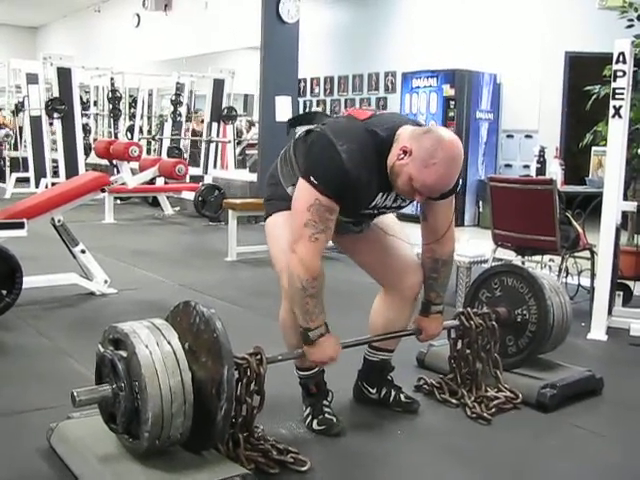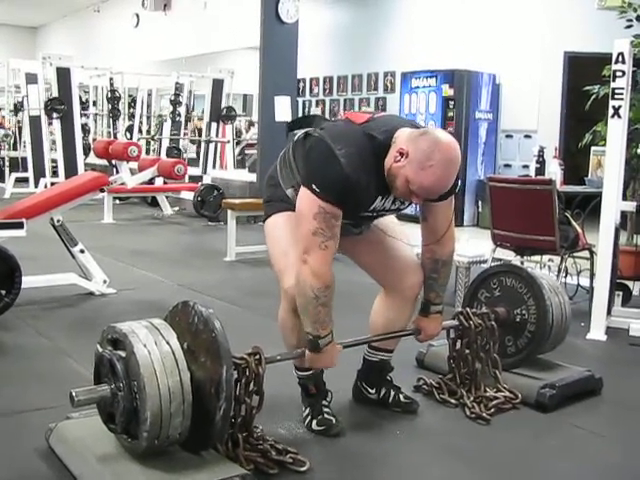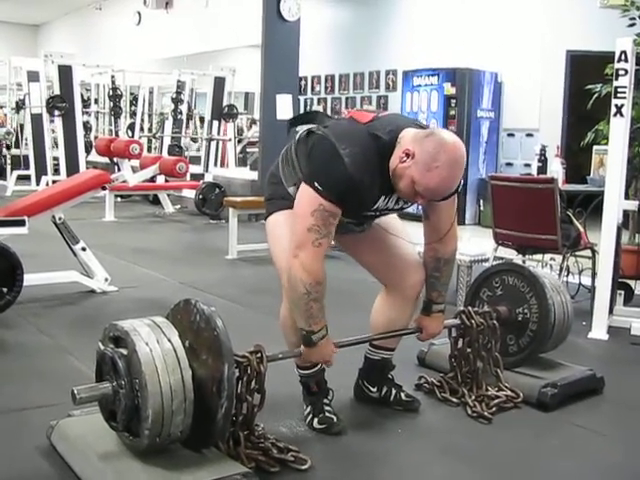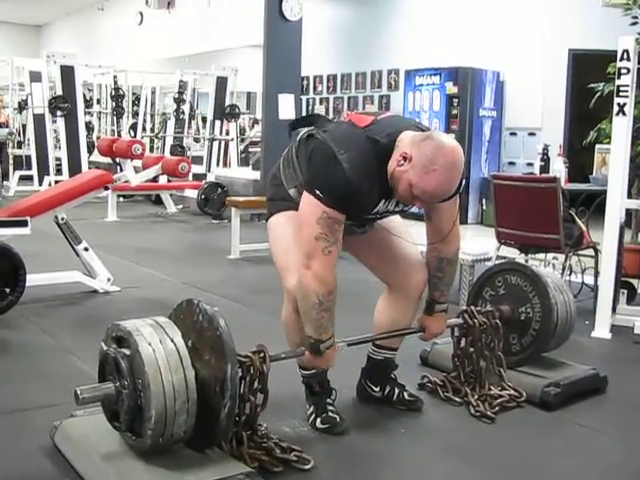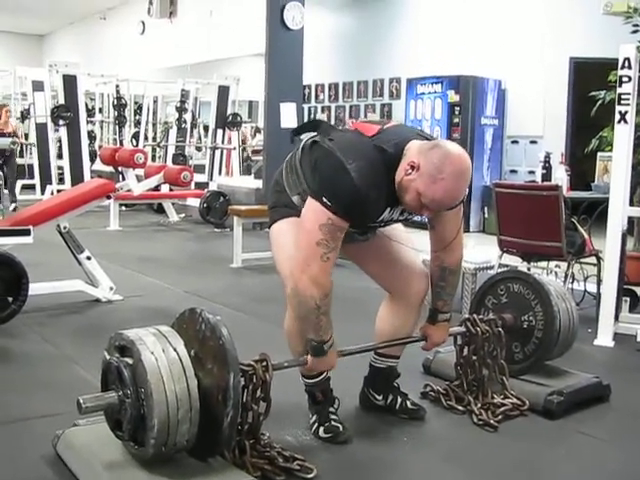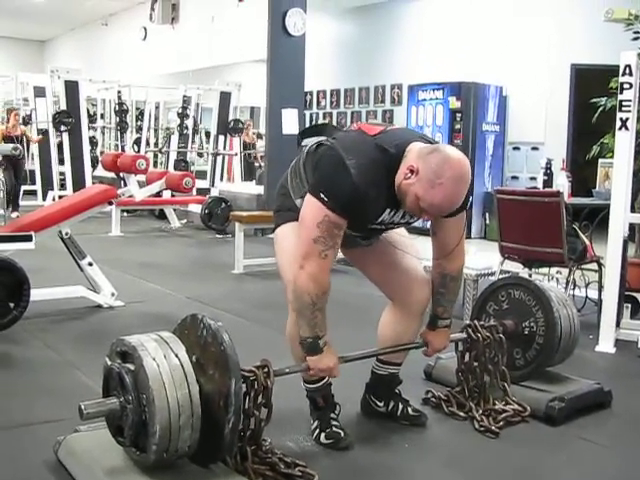
dt=0.3s
person 1, frame 1
left shoulder: (436, 165)
right shoulder: (341, 157)
left elbow: (439, 239)
right elbow: (304, 253)
left wrist: (433, 309)
right wrist: (316, 334)
left hip: (359, 205)
right hip: (293, 193)
left knee: (409, 278)
right knee: (297, 286)
left ankle: (373, 379)
right ankle: (313, 392)
person 1, frame 2
left shoulder: (434, 166)
right shoulder: (339, 162)
left elbow: (439, 240)
right elbow: (314, 263)
left wrist: (433, 309)
right wrist: (320, 343)
left hip: (359, 205)
right hip: (293, 194)
left knee: (409, 278)
right knee: (298, 288)
left ankle: (372, 380)
right ankle: (313, 393)
person 1, frame 3
left shoulder: (438, 166)
right shoulder: (343, 161)
left elbow: (441, 239)
right elbow: (305, 258)
left wrist: (434, 308)
right wrist: (316, 337)
left hip: (361, 203)
right hip: (294, 192)
left knee: (411, 276)
right knee: (298, 286)
left ankle: (373, 378)
right ankle: (314, 390)
person 1, frame 4
left shoulder: (437, 166)
right shoulder: (342, 168)
left elbow: (444, 239)
right elbow: (316, 269)
left wrist: (437, 307)
right wrist: (321, 345)
left hip: (363, 204)
right hip: (296, 193)
left knee: (413, 276)
right knee: (299, 287)
left ankle: (377, 378)
right ankle: (317, 391)
person 1, frame 5
left shoulder: (444, 176)
right shoulder: (351, 176)
left elbow: (447, 249)
right elbow: (311, 274)
left wrist: (440, 317)
right wrist: (322, 347)
left hip: (365, 209)
right hip: (299, 198)
left knee: (414, 283)
right knee: (302, 294)
left ankle: (379, 386)
right ankle: (320, 399)
person 1, frame 6
left shoulder: (446, 181)
right shoulder: (349, 175)
left elbow: (449, 255)
right elbow: (311, 268)
left wrist: (440, 323)
right wrist: (316, 347)
left hip: (369, 217)
right hip: (302, 205)
left knee: (417, 291)
right knee: (303, 299)
left ankle: (381, 393)
right ankle: (321, 406)
